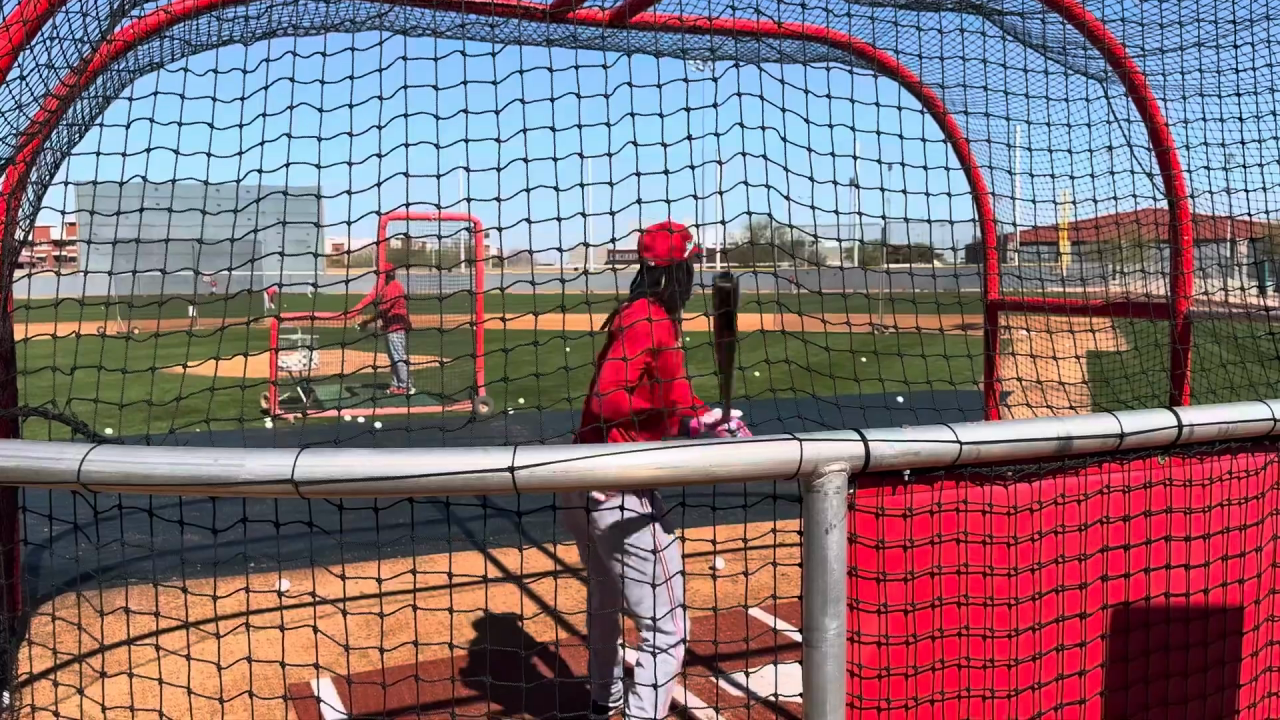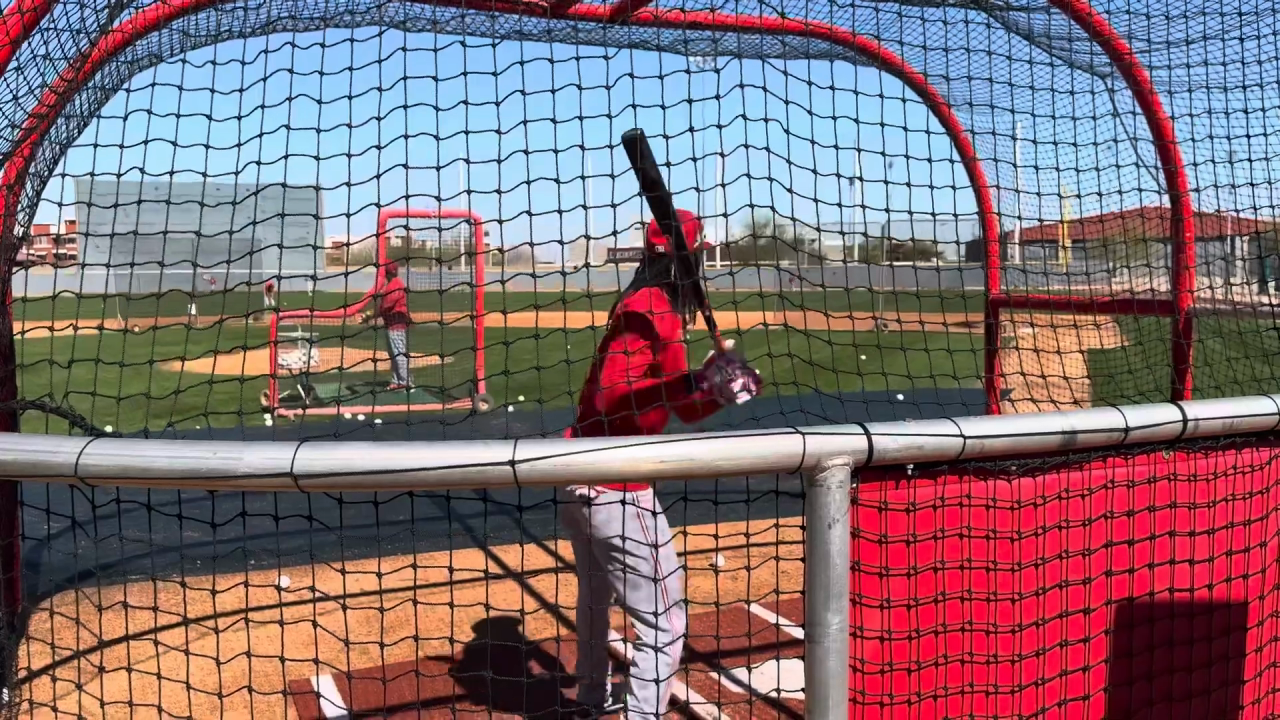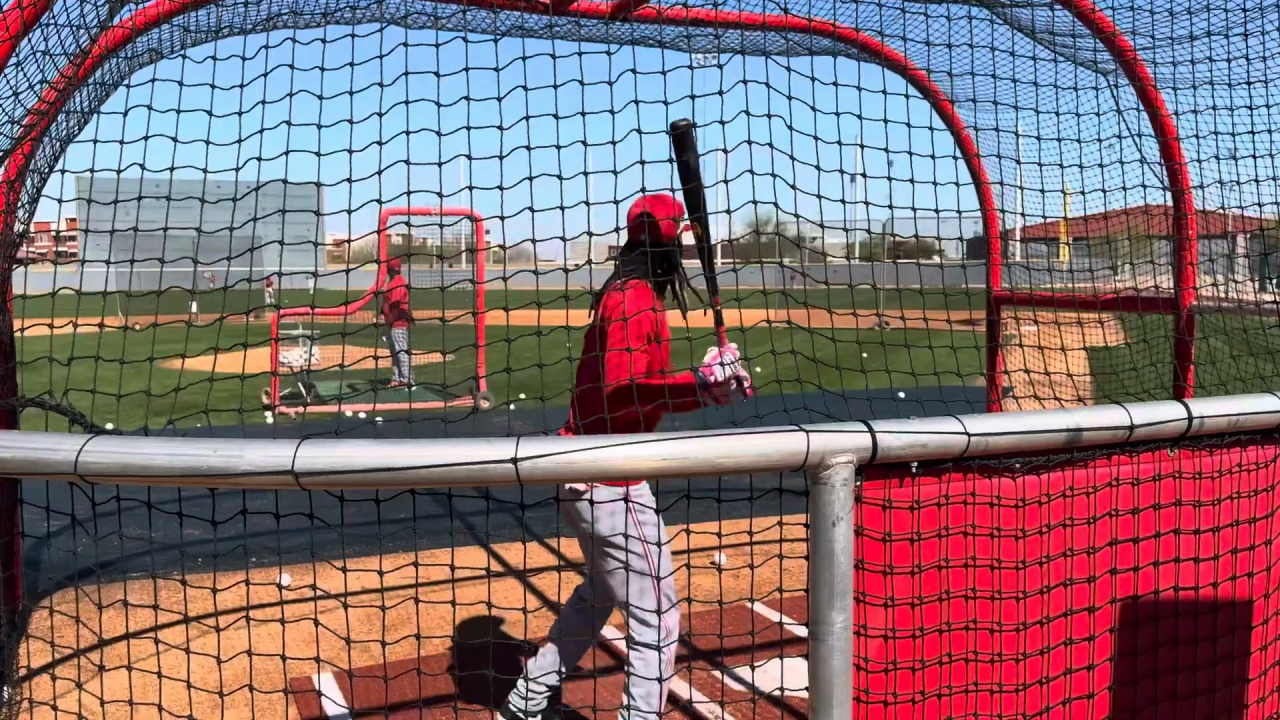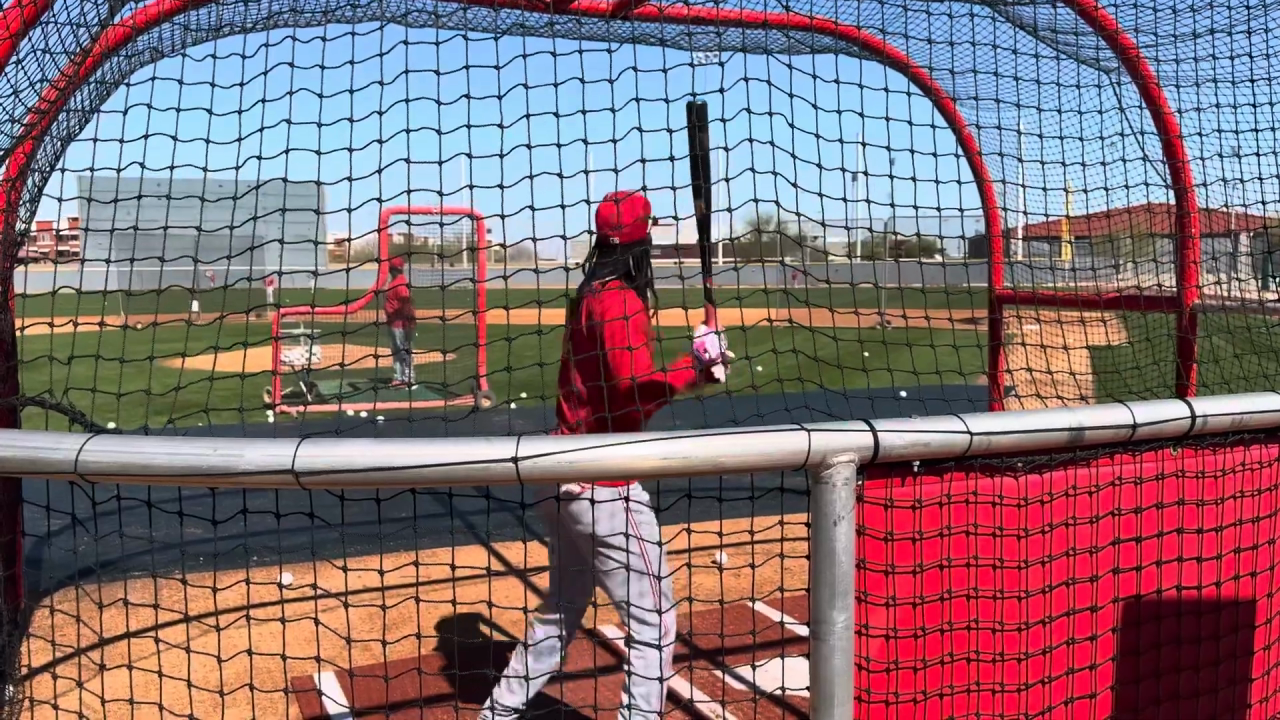
dt=0.2s
person 1, frame 1
left shoulder: (635, 315)
right shoulder: (648, 318)
left elbow: (677, 401)
right elbow: (606, 400)
left wrist: (712, 421)
right wrist: (686, 423)
left hip: (582, 484)
right hip: (617, 489)
left knee: (606, 597)
right knee: (665, 626)
person 1, frame 2
left shoulder: (664, 312)
right shoulder: (648, 309)
left elbow: (685, 407)
right elbow: (611, 398)
left wrist: (720, 389)
right wrist: (693, 382)
left hip: (583, 480)
right hip: (615, 487)
left knee: (596, 596)
right knee: (663, 624)
person 1, frame 3
left shoulder: (636, 297)
right shoulder: (636, 299)
left elbow: (651, 395)
right elbow: (618, 396)
left wrist: (707, 391)
right wrist: (696, 381)
right hip: (609, 481)
left knee: (598, 593)
right knee: (657, 621)
person 1, frame 4
left shoulder: (592, 295)
right shoulder: (620, 300)
right elbow: (636, 395)
left wrist: (690, 371)
right wrist: (693, 365)
left hip: (567, 475)
right hip: (602, 481)
left knee: (566, 600)
right knee: (653, 620)
